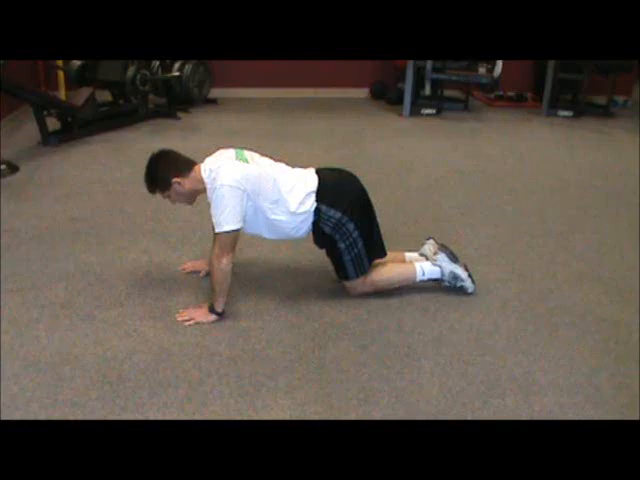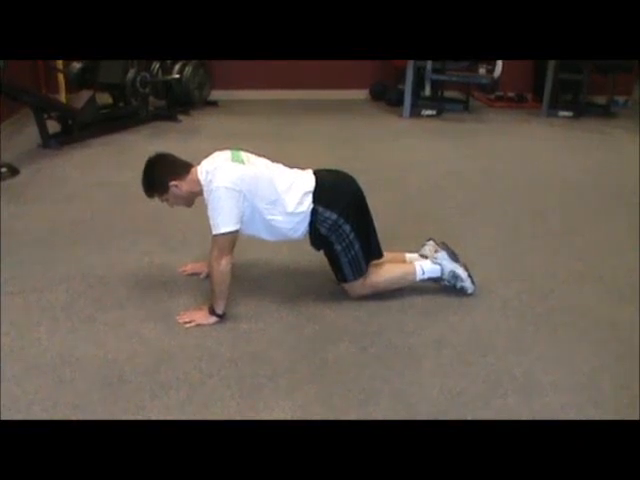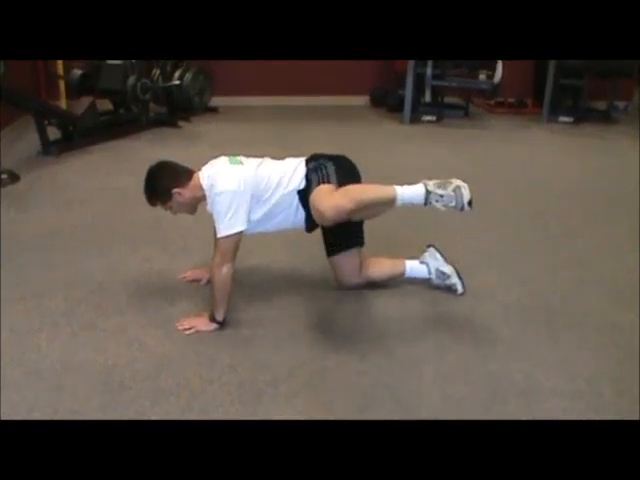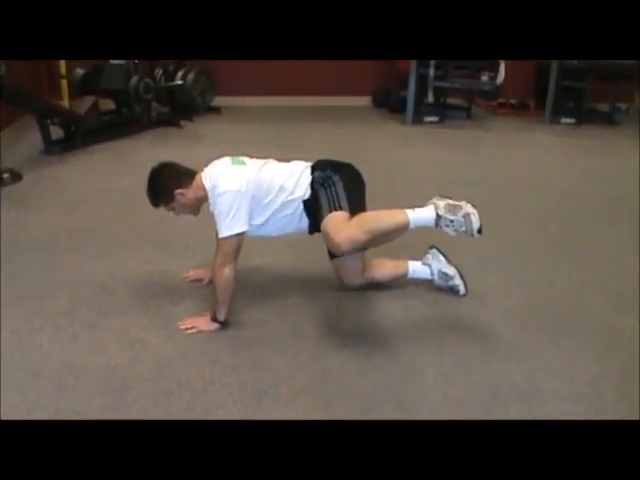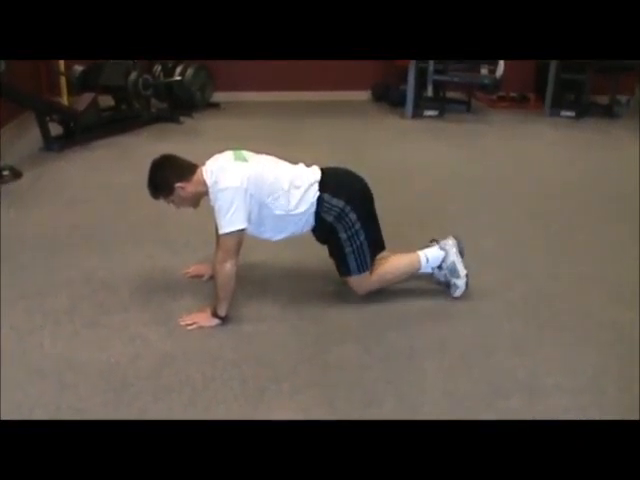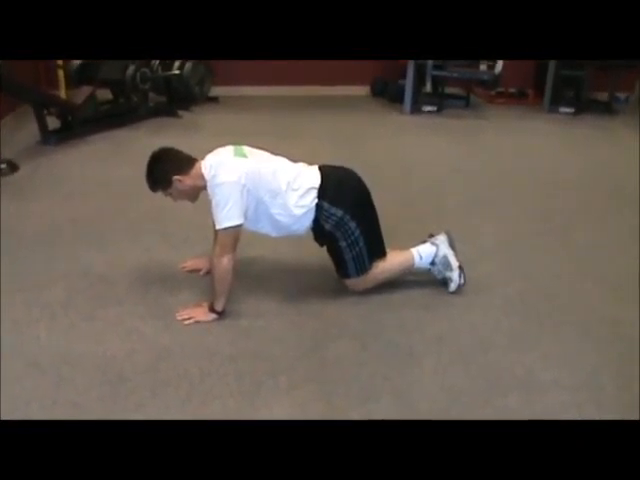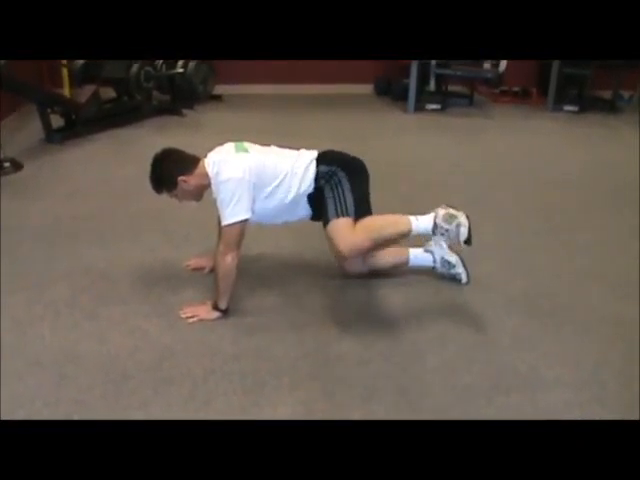
dt=0.7s
person 1, frame 1
left shoulder: (223, 185)
right shoulder: (216, 164)
left elbow: (224, 253)
left wrist: (214, 309)
right wrist: (210, 263)
left hip: (333, 207)
right hip: (328, 191)
left knee: (358, 283)
right knee: (358, 266)
left ankle: (435, 269)
right ankle: (426, 255)
person 1, frame 2
left shoulder: (220, 187)
right shoulder: (214, 166)
left elbow: (224, 255)
left wrist: (215, 311)
right wrist: (211, 264)
left hip: (328, 208)
right hip: (325, 191)
left knee: (358, 286)
right knee: (359, 266)
left ankle: (436, 267)
right ankle: (426, 256)
person 1, frame 3
left shoulder: (225, 189)
right shoulder: (211, 175)
left elbow: (226, 261)
right elbow: (222, 243)
left wrist: (216, 318)
right wrist: (211, 271)
left hip: (326, 172)
right hip: (315, 186)
left knee: (329, 211)
right knee: (350, 277)
left ankle: (423, 192)
right ankle: (427, 266)
person 1, frame 4
left shoulder: (225, 191)
right shoulder: (214, 175)
left elbow: (228, 261)
right elbow: (226, 246)
left wrist: (217, 318)
right wrist: (213, 271)
left hip: (329, 181)
right hip: (319, 188)
left knee: (343, 241)
right knee: (353, 277)
left ankle: (434, 213)
right ankle: (429, 267)
person 1, frame 5
left shoulder: (226, 187)
right shoulder: (217, 168)
left elbow: (229, 257)
right elbow: (225, 233)
left wrist: (218, 313)
right wrist: (214, 266)
left hip: (336, 201)
right hip: (328, 193)
left knee: (363, 283)
right knee: (361, 267)
left ankle: (438, 256)
right ankle: (436, 257)
person 1, frame 6
left shoulder: (224, 182)
right shoulder: (218, 162)
left elbow: (226, 252)
left wrist: (215, 308)
right wrist: (211, 260)
left hip: (334, 203)
right hip: (328, 187)
left knee: (359, 280)
right knee: (360, 265)
left ankle: (431, 253)
right ankle: (432, 253)
person 1, frame 7
left shoulder: (229, 178)
right shoulder: (217, 161)
left elbow: (230, 250)
right elbow: (226, 223)
left wrist: (218, 307)
right wrist: (215, 258)
left hip: (334, 173)
right hip: (323, 178)
left knee: (347, 245)
right knee: (354, 265)
left ankle: (435, 221)
right ankle: (432, 254)
